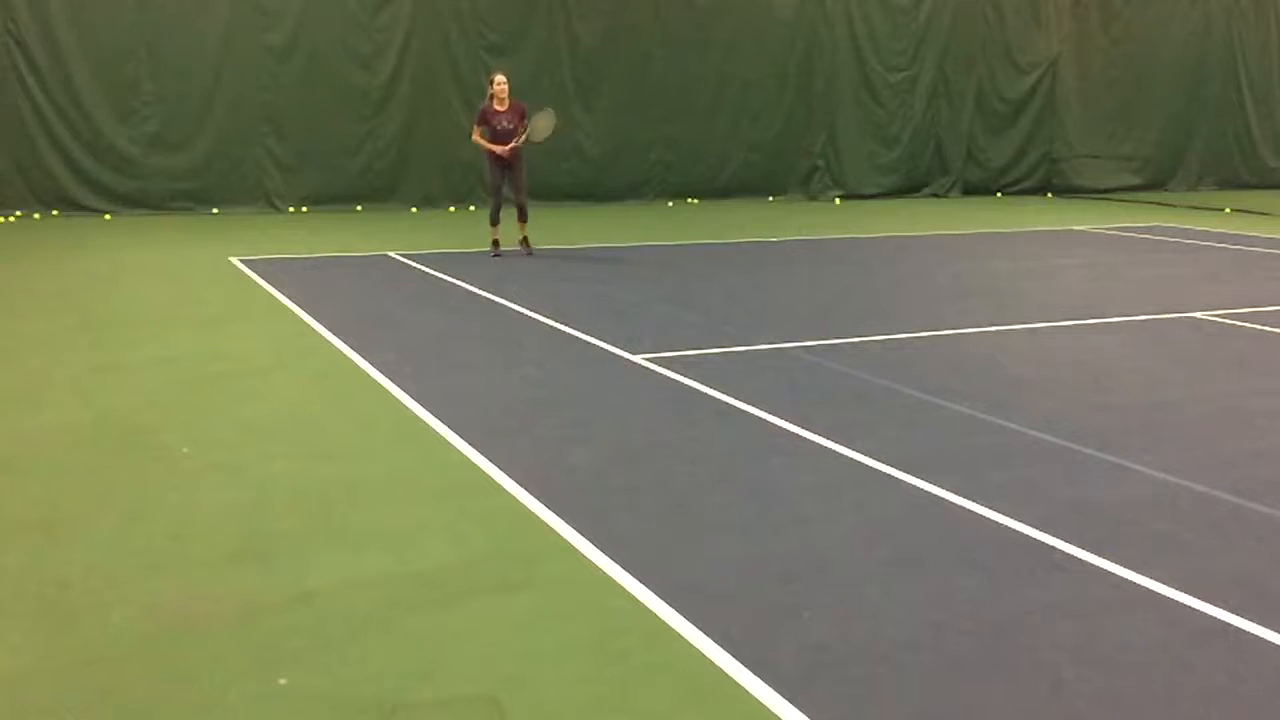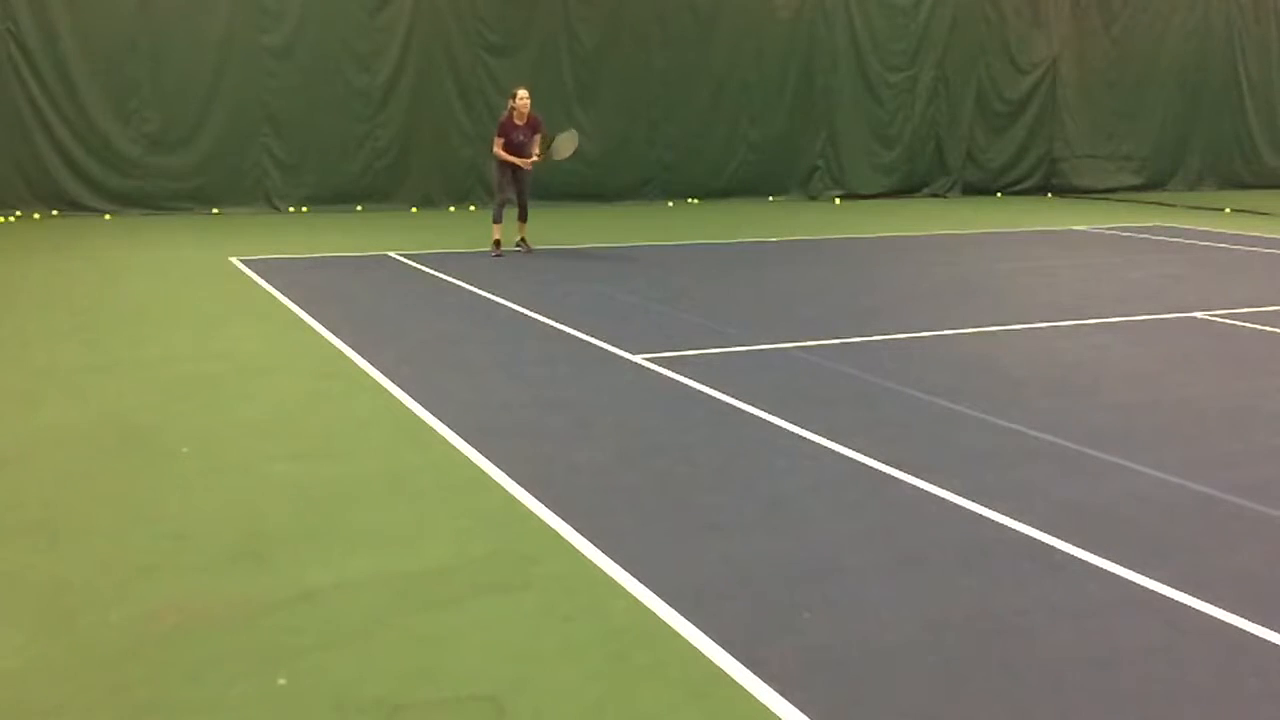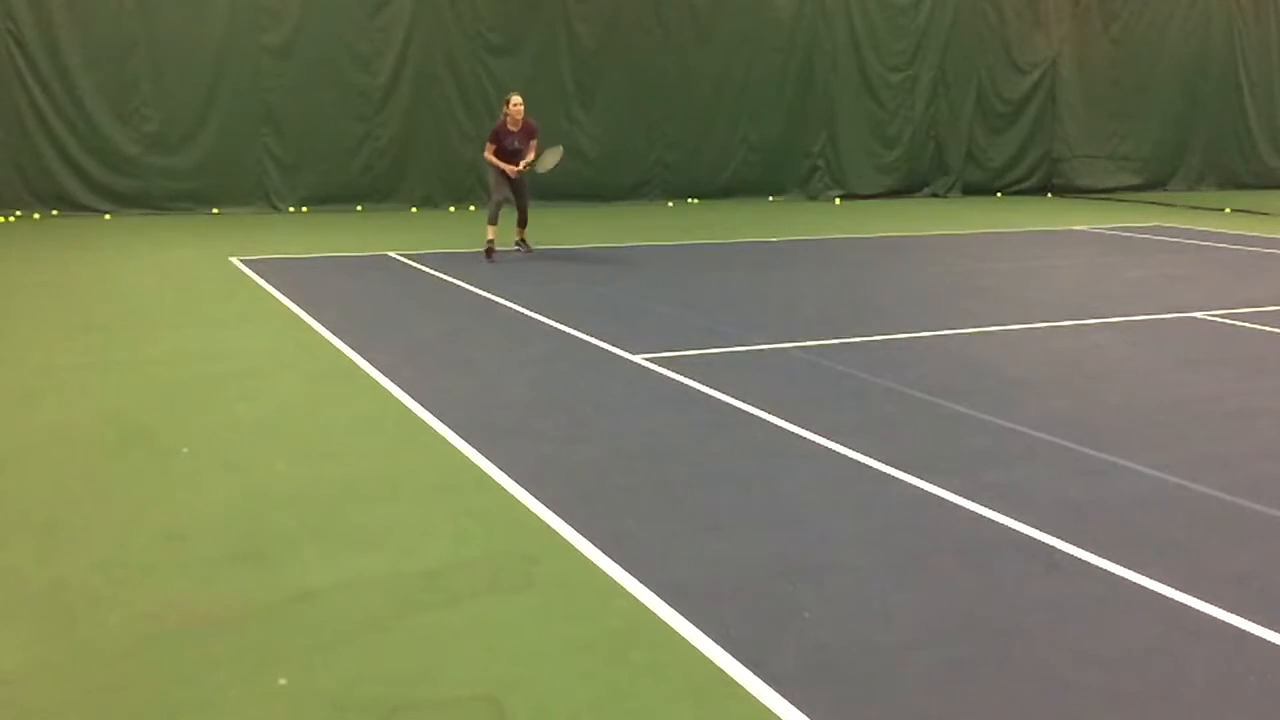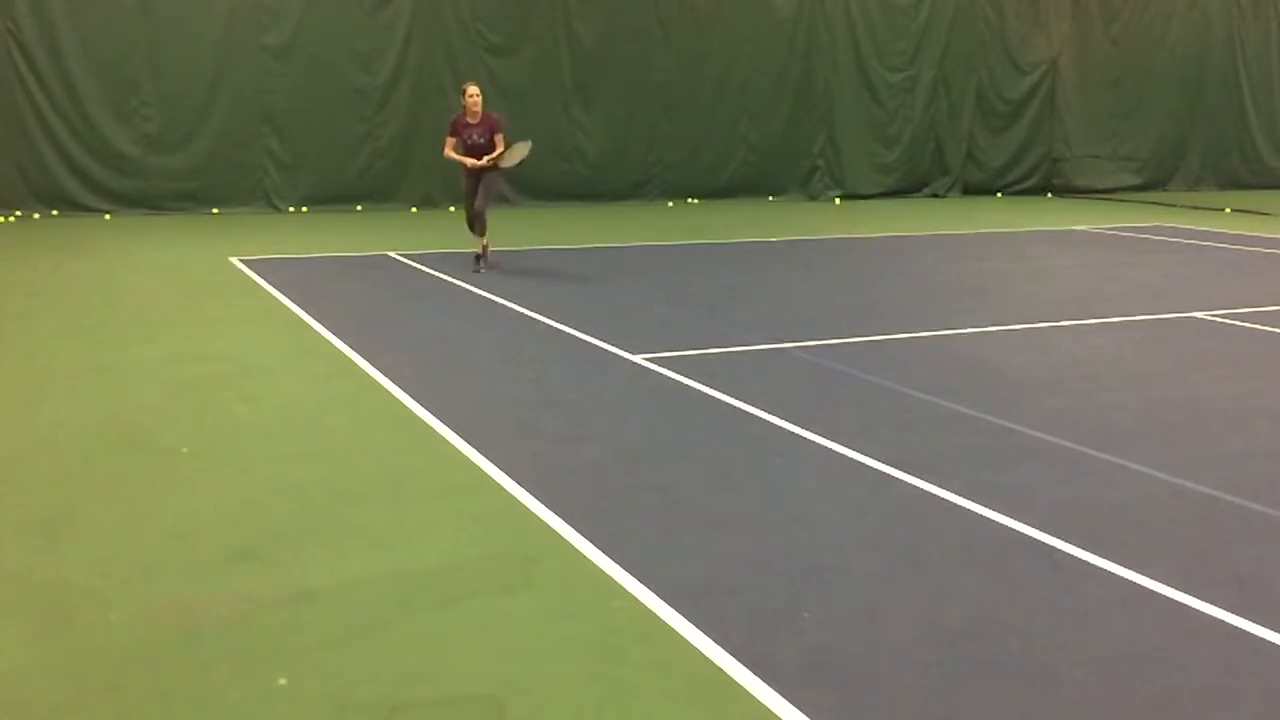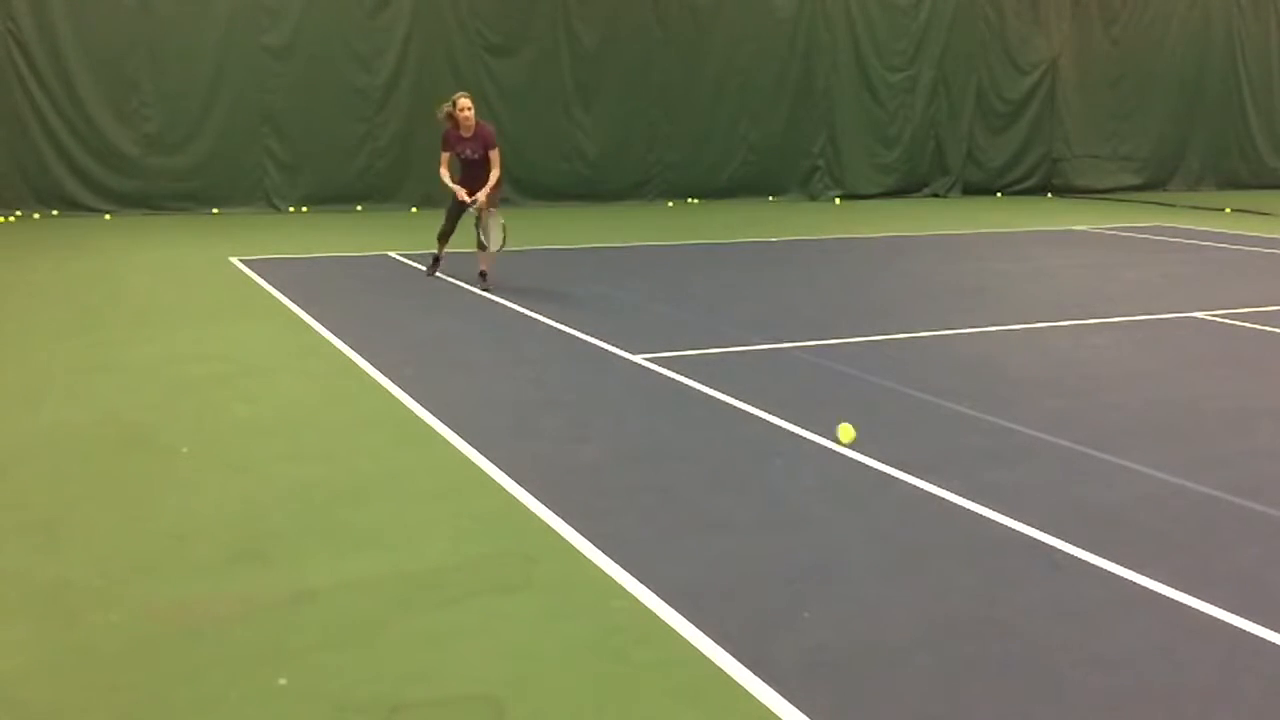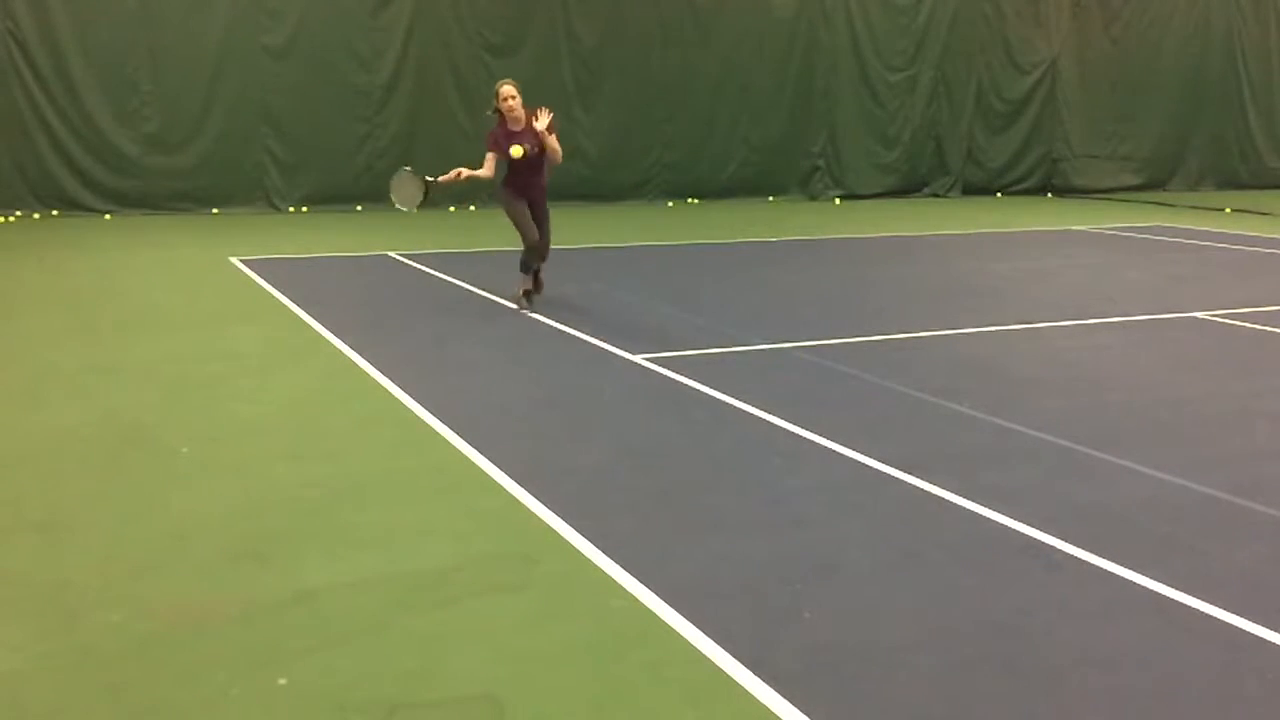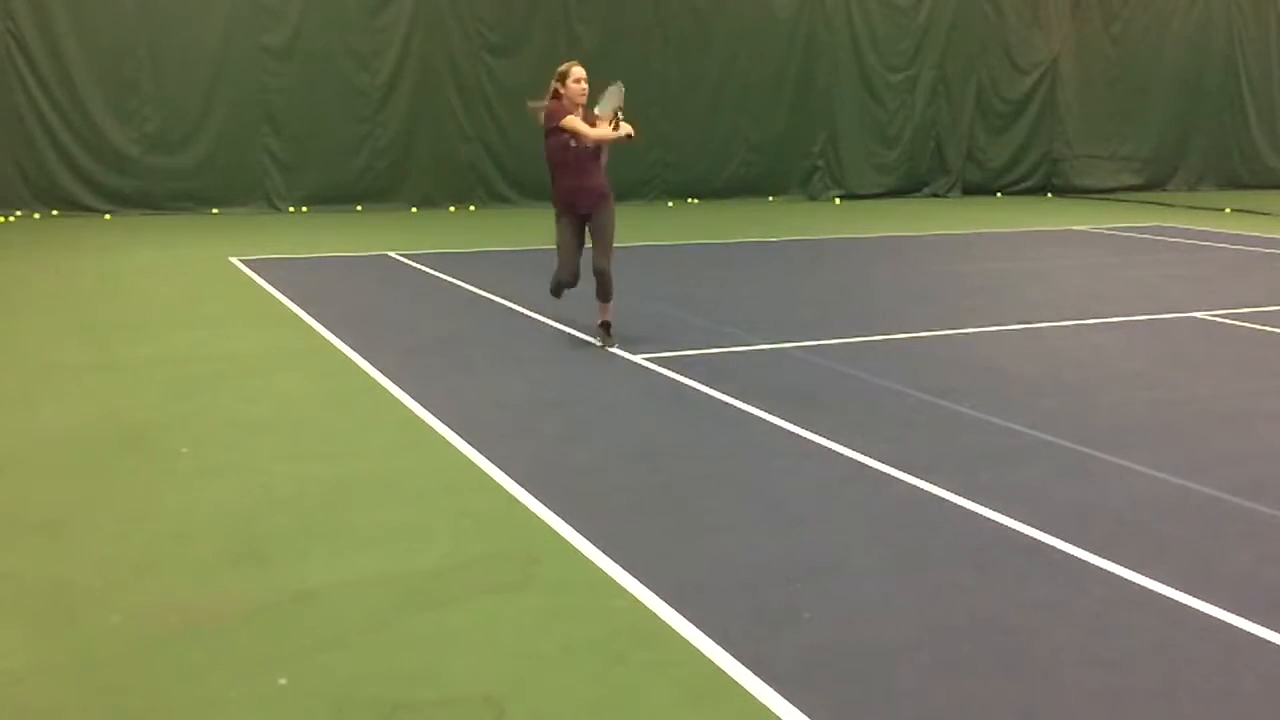
dt=0.5s
person 1, frame 1
left shoulder: (518, 108)
right shoulder: (485, 111)
left elbow: (526, 130)
right elbow: (475, 137)
left wrist: (521, 139)
right wrist: (493, 147)
left hip: (515, 159)
right hip: (495, 161)
left knee: (521, 200)
right knee: (496, 201)
left ankle: (524, 238)
right ankle: (495, 242)
person 1, frame 2
left shoulder: (535, 121)
right shoulder: (505, 122)
left elbow: (535, 145)
right elbow: (496, 150)
left wrist: (535, 155)
right wrist: (517, 161)
left hip: (522, 162)
right hip: (504, 162)
left knee: (523, 200)
right knee: (501, 199)
left ankle: (521, 239)
right ankle: (496, 242)
person 1, frame 3
left shoulder: (530, 127)
right shoulder: (498, 129)
left elbow: (531, 151)
right elbow: (487, 154)
left wrist: (525, 163)
right wrist: (505, 167)
left hip: (516, 169)
right hip: (498, 168)
left knee: (522, 206)
right knee: (497, 199)
left ankle: (520, 239)
right ankle: (490, 243)
person 1, frame 4
left shoulder: (492, 120)
right shoulder: (457, 122)
left elbow: (501, 148)
right elbow: (447, 151)
left wrist: (490, 158)
right wrist: (464, 160)
left hip: (490, 171)
right hip: (470, 172)
left knee: (479, 208)
right knee: (470, 214)
left ankle: (482, 253)
right ankle: (482, 246)
person 1, frame 5
left shoulder: (486, 132)
right shoulder: (449, 134)
left elbow: (496, 169)
right elbow: (443, 169)
left wrist: (485, 191)
right wrist: (454, 187)
left hip: (488, 186)
right hip: (464, 185)
left knee: (481, 221)
right knee: (448, 227)
left ankle: (484, 272)
right ankle: (438, 256)
person 1, frame 6
left shoulder: (540, 120)
right shoulder: (497, 131)
left elbow: (557, 159)
right elbow: (488, 172)
left wrist: (543, 133)
right wrist: (468, 172)
left hip: (539, 191)
right hip: (514, 193)
left knee: (542, 249)
right knee: (532, 241)
left ankle: (534, 268)
right ankle: (525, 290)
person 1, frame 7
left shoulder: (592, 118)
right shoulder: (554, 111)
right elbow: (589, 134)
left wrist: (607, 137)
right wrist: (620, 132)
left hip: (600, 202)
right hip: (568, 206)
left knee: (602, 267)
right knee: (568, 277)
left ankle: (605, 323)
right ankle: (560, 280)
